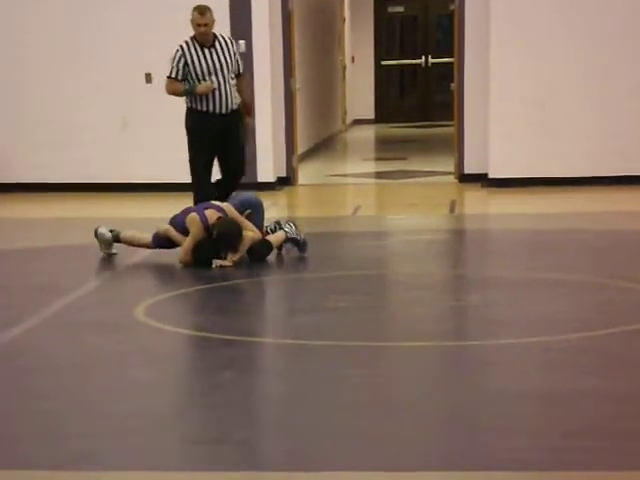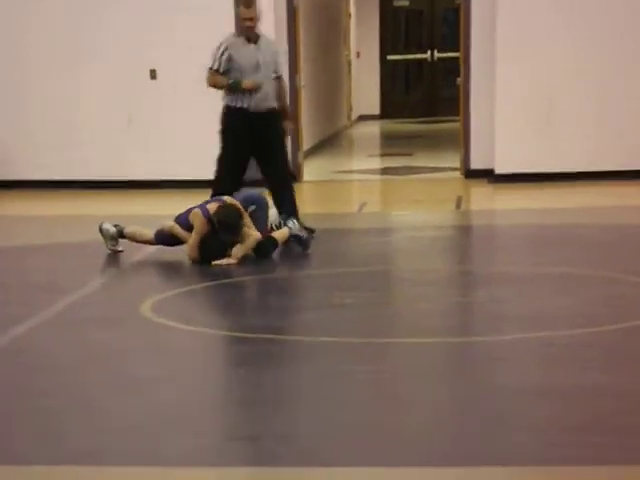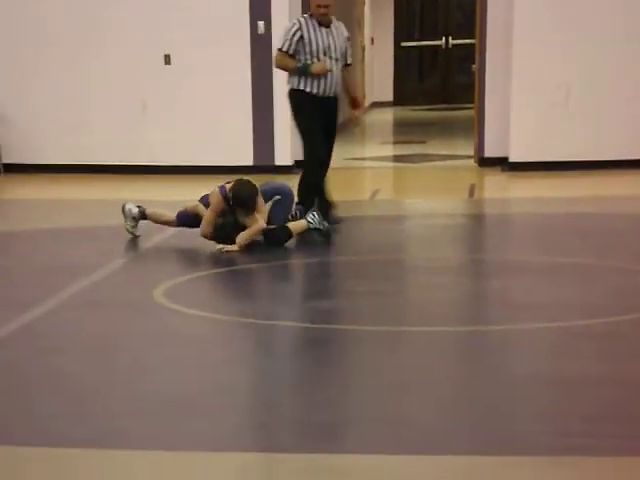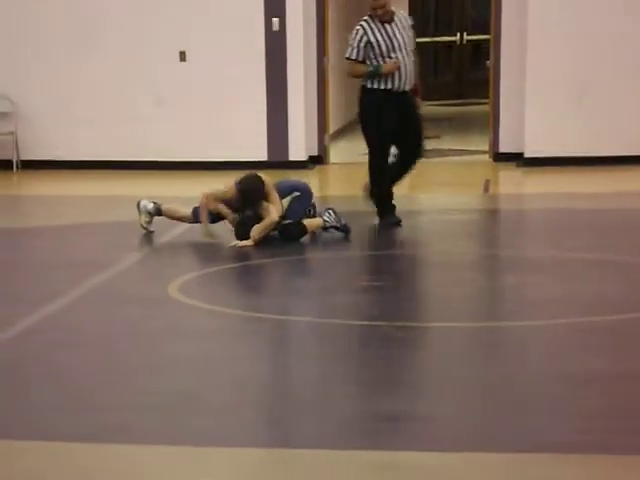
dt=0.5s
person 1, frame 1
left shoulder: (229, 43)
right shoulder: (184, 51)
left elbow: (240, 78)
right elbow: (171, 86)
left wrist: (247, 111)
right wrist: (194, 88)
left hip: (231, 116)
right hip: (201, 119)
left knee: (236, 169)
right knee: (201, 173)
person 1, frame 2
left shoulder: (270, 44)
right shoulder: (228, 45)
left elbow: (278, 82)
right elbow: (212, 79)
left wrist: (285, 115)
right wrist: (239, 84)
left hip: (268, 117)
right hip: (239, 118)
left knee: (280, 170)
right knee: (229, 173)
left ankle: (291, 220)
person 1, frame 3
left shoulder: (341, 30)
right shoulder: (299, 27)
left elbow: (346, 69)
right elbow: (280, 60)
left wrist: (355, 103)
right wrist: (307, 68)
left hip: (329, 101)
right hip: (305, 98)
left knee: (322, 156)
right knee: (316, 152)
left ankle: (303, 207)
right ankle: (324, 205)
person 1, frame 4
left shoulder: (404, 20)
right shoulder: (363, 30)
right elbow: (352, 69)
left wrist: (415, 91)
right wrist: (379, 69)
left hip: (403, 96)
right hip: (377, 98)
left knee: (413, 150)
right knee: (380, 154)
left ankle: (377, 188)
right ankle: (385, 210)
person 2, frame 1
left shoulder: (226, 211)
right shoulder: (199, 227)
left elbow: (254, 233)
right elbow: (184, 258)
left wrist: (233, 256)
right hip: (181, 224)
right knee: (151, 242)
right ankle: (111, 235)
person 2, frame 2
left shoulder: (231, 204)
right shoulder: (202, 221)
left elbow: (253, 234)
right elbow: (192, 255)
left wrist: (235, 256)
right hip: (188, 222)
left knee: (262, 250)
right knee: (155, 238)
left ankle: (290, 229)
right ankle: (116, 231)
person 2, frame 3
left shoulder: (252, 192)
right shoulder: (218, 199)
left elbow: (260, 223)
right elbow: (205, 231)
left wrist: (238, 243)
right hip: (216, 206)
left knee: (273, 237)
right knee: (177, 220)
left ankle: (309, 221)
right ankle: (137, 212)
person 2, frame 4
left shoulder: (266, 185)
right shoulder: (233, 194)
left elbow: (273, 216)
right elbow: (205, 197)
left wrist: (252, 239)
right wrist: (206, 226)
left knee: (288, 232)
right knee: (192, 216)
left ankle: (325, 219)
right ankle: (153, 208)
